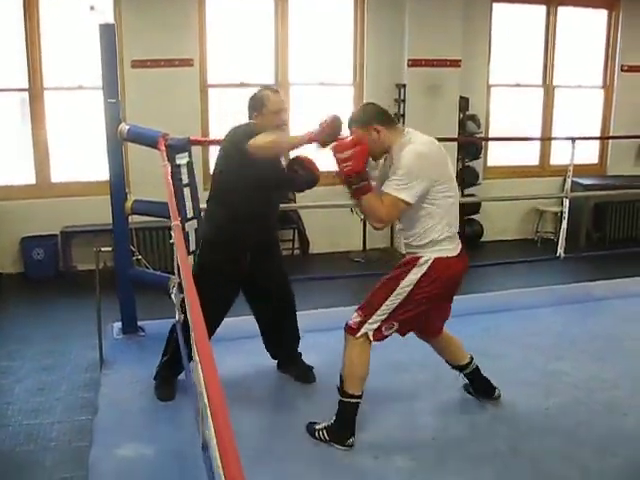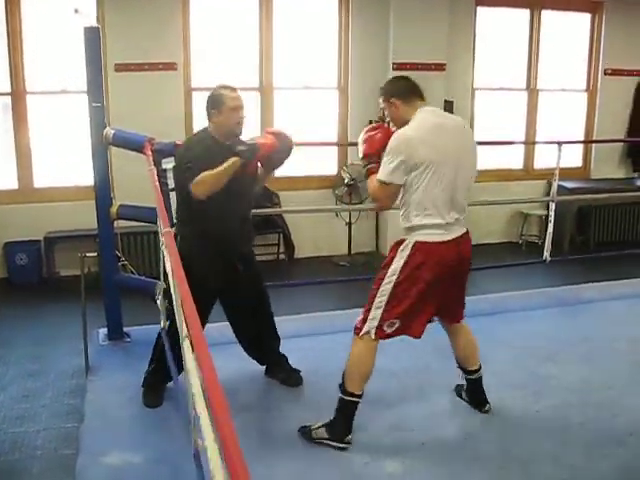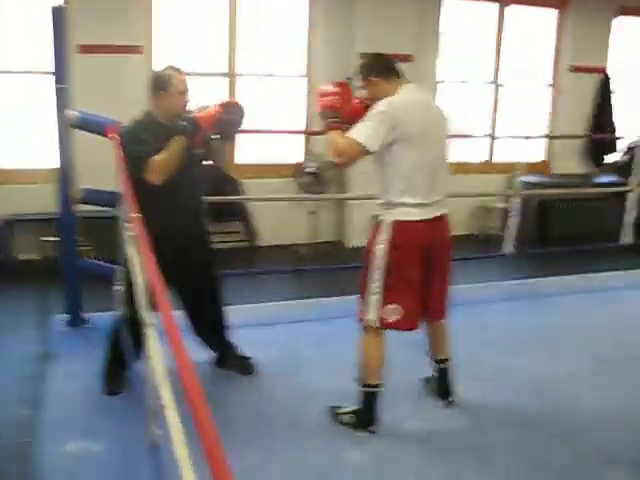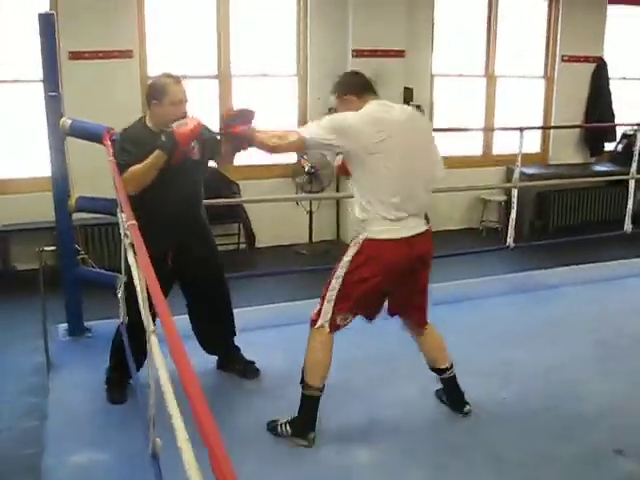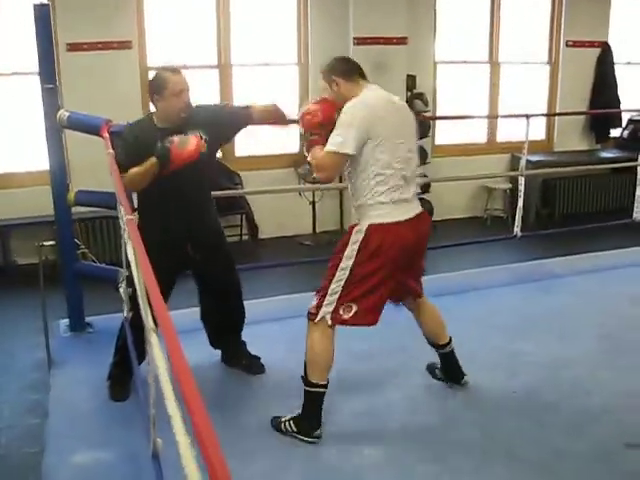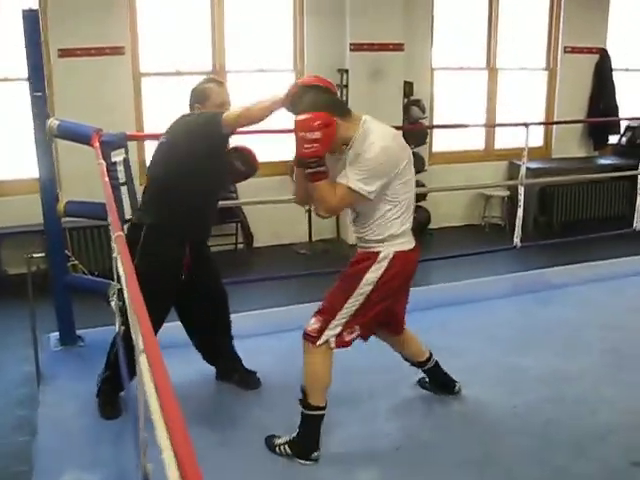
dt=0.4s
person 1, frame 1
left shoulder: (414, 156)
right shoulder: (395, 155)
left elbow: (382, 216)
right elbow: (385, 194)
left wrist: (354, 178)
right wrist: (358, 175)
left hip: (432, 262)
right hip: (450, 258)
left knee: (358, 330)
right knee: (429, 329)
left ankle: (343, 428)
right ankle: (482, 385)
person 1, frame 2
left shoulder: (406, 138)
right shoulder: (462, 128)
left elbow: (381, 199)
left wrist: (371, 160)
left hip: (424, 247)
right hip: (458, 241)
left knee: (368, 330)
right knee: (453, 319)
left ankle: (340, 426)
right ankle: (476, 393)
person 1, frame 3
left shoulder: (391, 109)
right shoulder: (431, 108)
left elbow: (343, 155)
left wrist: (333, 119)
right wrist: (362, 121)
left hip: (401, 228)
right hip: (436, 223)
left knee: (374, 322)
right knee: (432, 311)
left ankle: (367, 412)
right ankle: (443, 384)
person 1, frame 4
left shoulder: (350, 124)
right shoulder: (417, 120)
left elbow: (283, 142)
left wrist: (247, 133)
left hip: (378, 244)
right hip: (419, 239)
left knee: (322, 324)
right knee: (417, 320)
left ankle: (304, 423)
right ankle: (455, 394)
person 1, frame 5
left shoulder: (358, 110)
right shoulder: (394, 105)
left elbow: (323, 170)
left wrist: (317, 137)
right wrist: (318, 133)
left hip: (379, 230)
right hip: (413, 221)
left knee: (323, 317)
right knee: (413, 296)
left ankle: (309, 419)
right ankle: (451, 367)
person 1, frame 6
left shoulder: (378, 148)
right shoulder: (351, 140)
left elbow: (330, 206)
right elbow: (305, 198)
left wrist: (310, 160)
right wrist: (308, 162)
left hip: (387, 256)
right hip: (390, 252)
left knee: (318, 337)
right knee: (388, 328)
left ankle: (306, 442)
right ankle: (441, 379)
person 2, frame 1
left shoulder: (278, 150)
right shoulder: (242, 135)
left elbow: (276, 187)
right elbow: (259, 147)
left wrist: (298, 178)
right wrist: (315, 135)
left hip: (261, 243)
right hip: (221, 244)
left knee: (280, 303)
right knee: (201, 311)
left ankle: (289, 359)
right ankle: (167, 371)
person 2, frame 2
left shoulder: (237, 146)
right shoulder: (195, 147)
left elbow: (249, 188)
right elbow: (200, 189)
left wrist: (267, 166)
right wrist: (237, 159)
left hip: (235, 247)
right hip: (198, 250)
left knee: (255, 308)
left ankle: (275, 363)
right ankle: (156, 380)
person 2, frame 3
left shoulder: (187, 123)
right shoulder: (139, 132)
right elbow: (154, 174)
left wrist: (223, 133)
right wrist: (183, 136)
left hip: (190, 229)
right hip: (154, 234)
left knee: (206, 293)
right knee: (140, 304)
left ankle: (224, 352)
right ankle: (117, 366)
person 2, frame 4
left shoulder: (188, 129)
right shoulder: (131, 138)
left elbow: (221, 154)
right elbow: (130, 185)
right wrist: (164, 148)
left hip: (194, 235)
right hip: (152, 241)
left knee: (214, 296)
right knee: (140, 311)
left ankle: (228, 355)
right ankle: (119, 376)
person 2, frame 5
left shoulder: (204, 117)
right shoulder: (136, 135)
left elbow: (251, 114)
right elbow: (124, 184)
left wrist: (279, 112)
right wrist: (158, 161)
left hip: (202, 228)
right hip: (159, 235)
left knee: (225, 290)
right knee: (144, 305)
left ankle: (233, 350)
right ankle: (121, 371)
person 2, frame 6
left shoulder: (209, 135)
right shoulder: (190, 128)
right elbow: (239, 118)
left wrist: (231, 173)
right wrist: (283, 99)
left hip: (190, 243)
right hip: (154, 242)
left knee: (213, 305)
left ankle: (227, 365)
right ankle: (110, 387)
